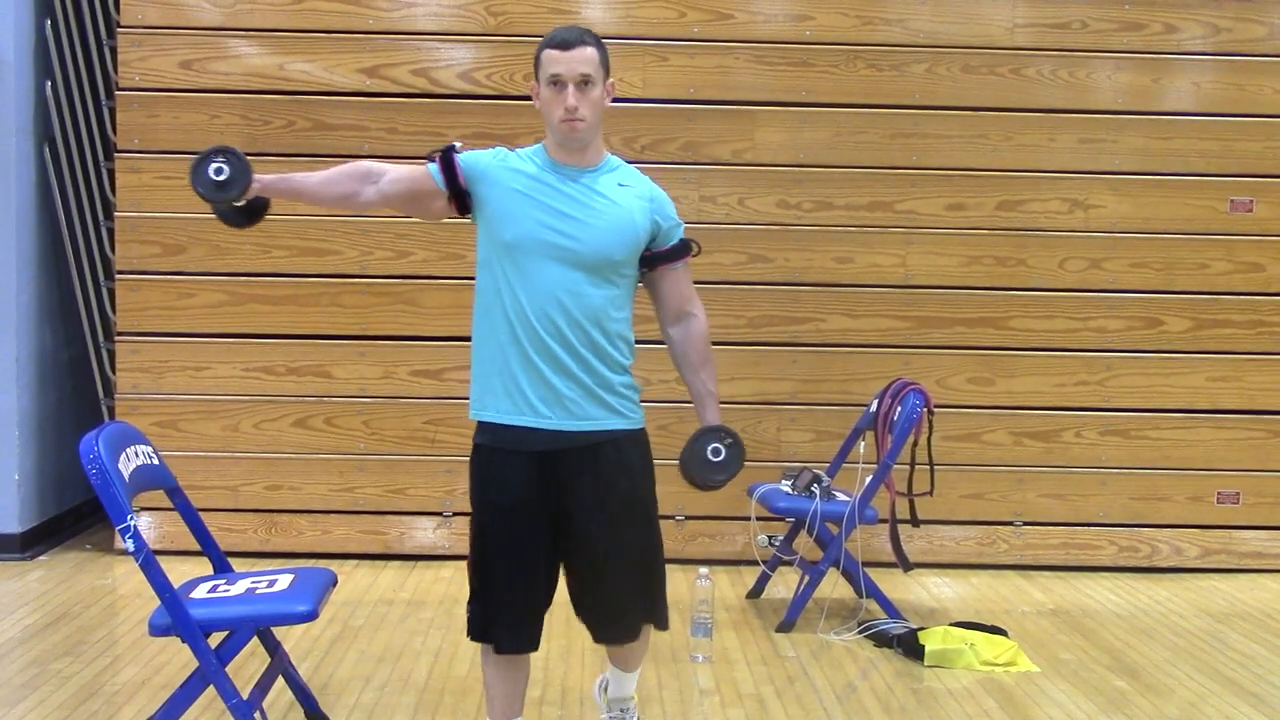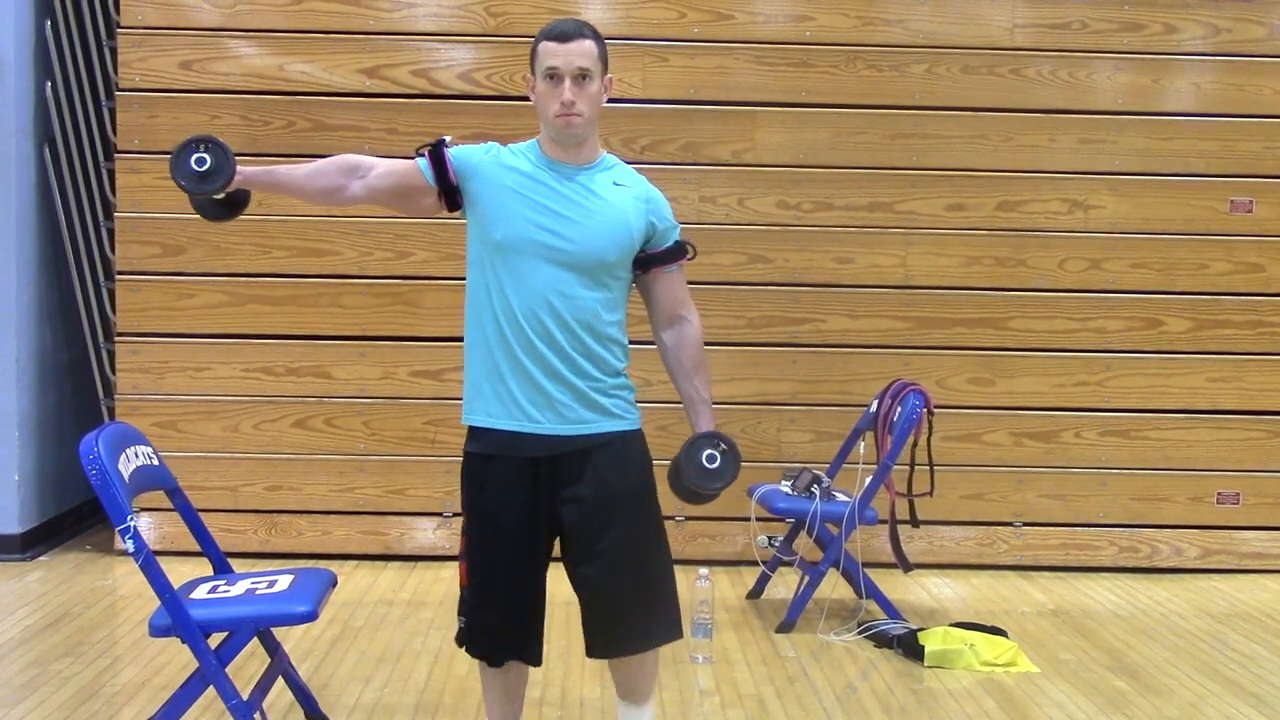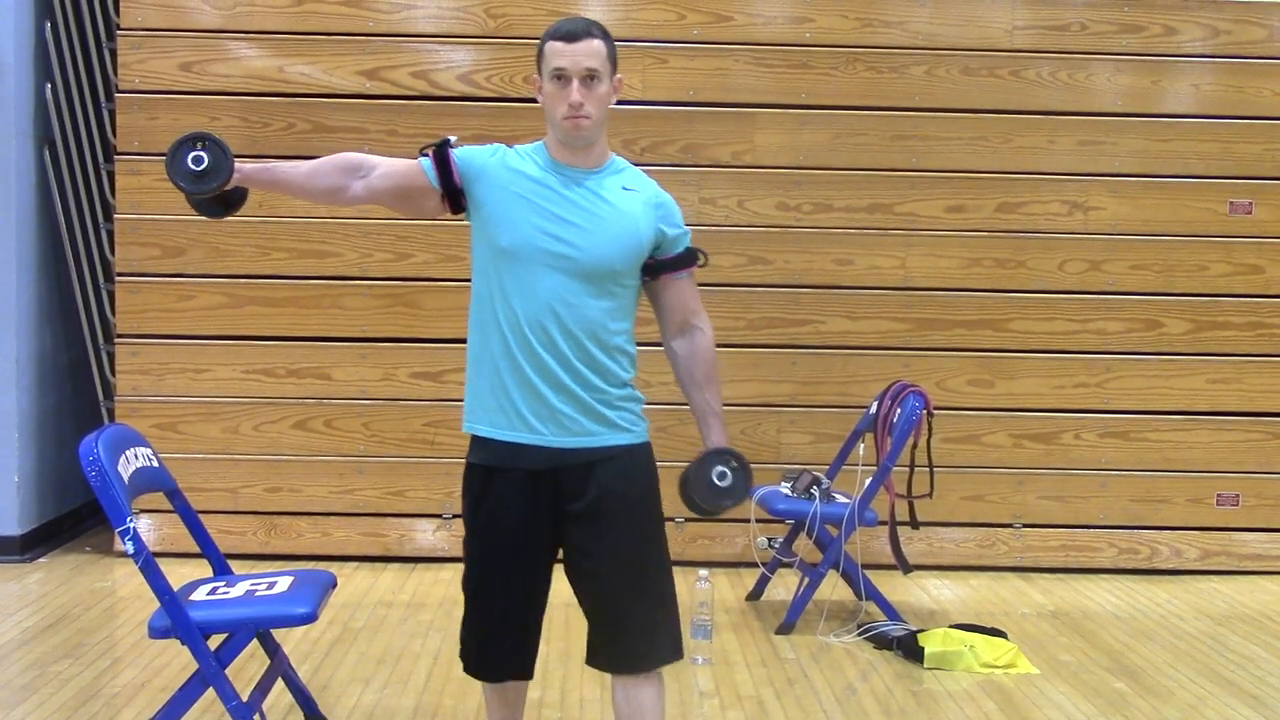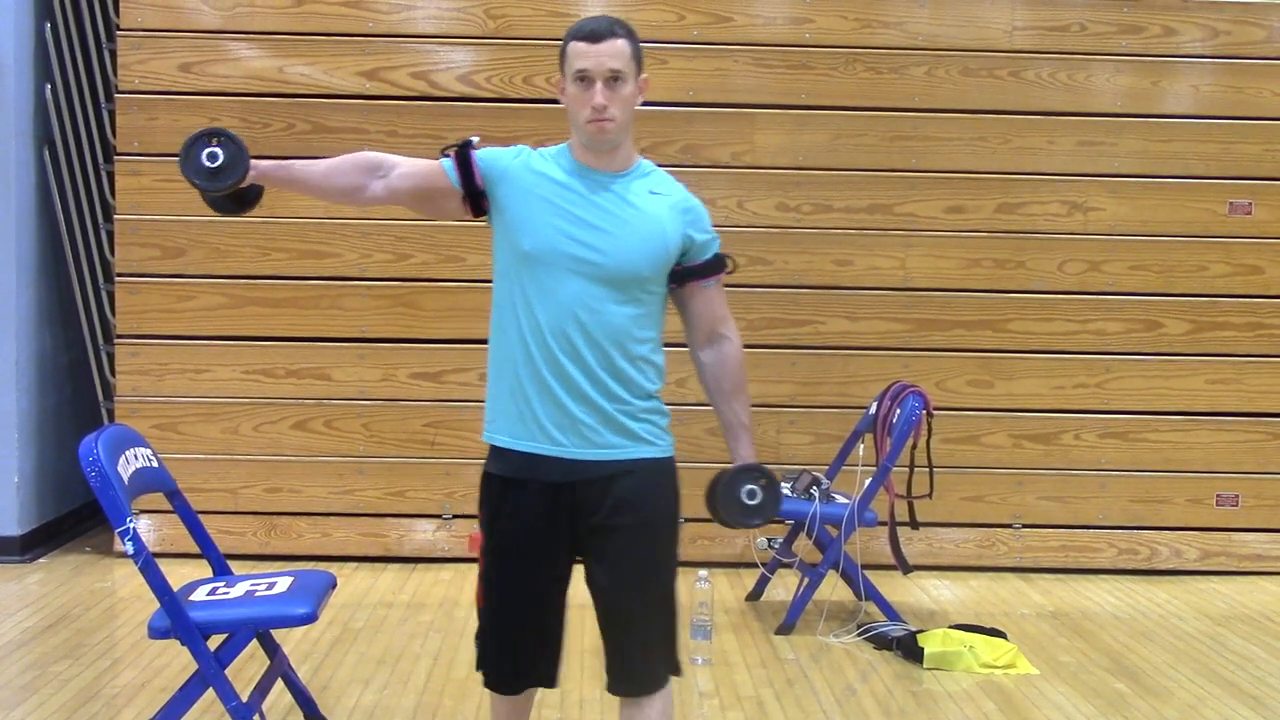
dt=0.2s
person 1, frame 1
left shoulder: (647, 201)
right shoulder: (491, 174)
left elbow: (684, 319)
right elbow: (376, 183)
left wrist: (711, 419)
right wrist: (265, 184)
left hip: (611, 436)
right hip: (508, 435)
left knee: (625, 603)
right knee: (506, 616)
person 1, frame 2
left shoulder: (642, 201)
right shoulder: (483, 170)
left elbow: (677, 323)
right elbow: (361, 177)
left wrist: (704, 427)
right wrist: (247, 175)
left hip: (606, 441)
right hip: (500, 439)
left knee: (632, 618)
right knee: (500, 624)
person 1, frame 3
left shoulder: (653, 205)
right shoulder: (486, 172)
left elbow: (688, 331)
right elbow: (361, 177)
left wrist: (715, 440)
right wrist: (242, 172)
left hip: (614, 454)
right hip: (504, 450)
left knee: (635, 640)
right knee: (500, 638)
person 1, frame 4
left shoulder: (681, 210)
right shoulder: (509, 175)
left elbow: (715, 340)
right elbow: (381, 177)
left wrist: (743, 451)
right wrist: (260, 171)
left hip: (635, 467)
right hip: (523, 462)
left knee: (641, 662)
right knee: (512, 648)
